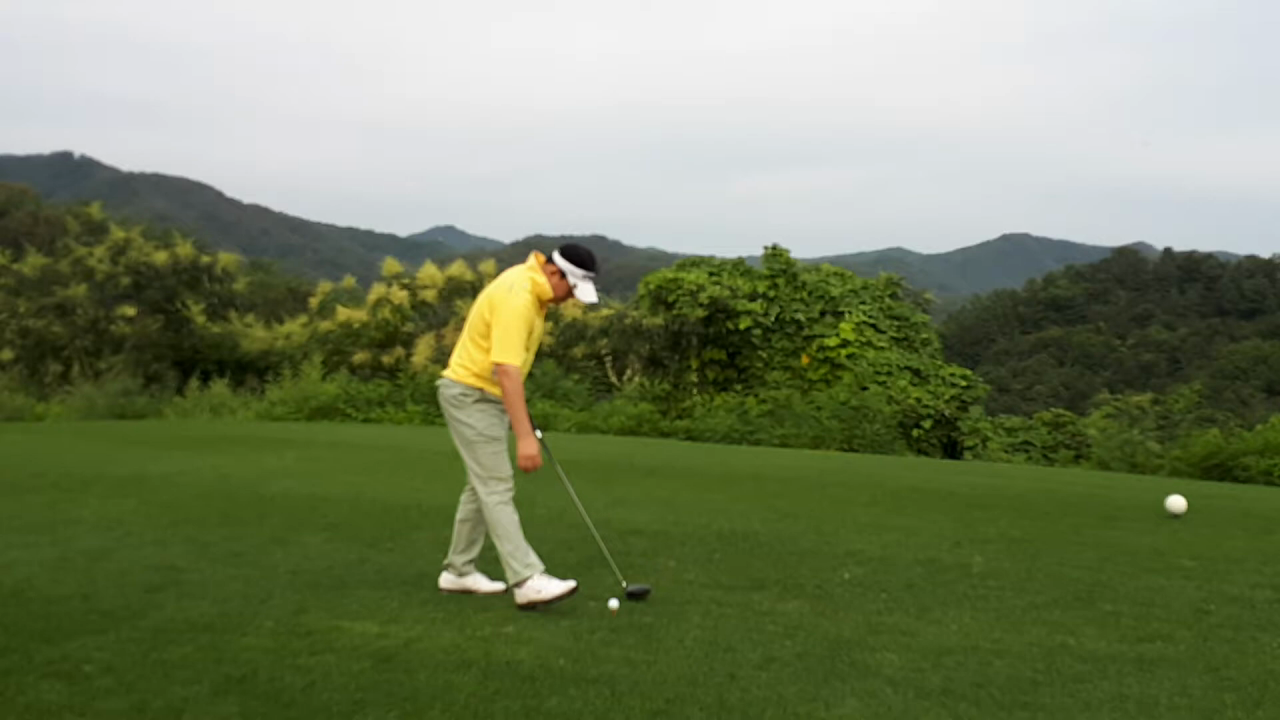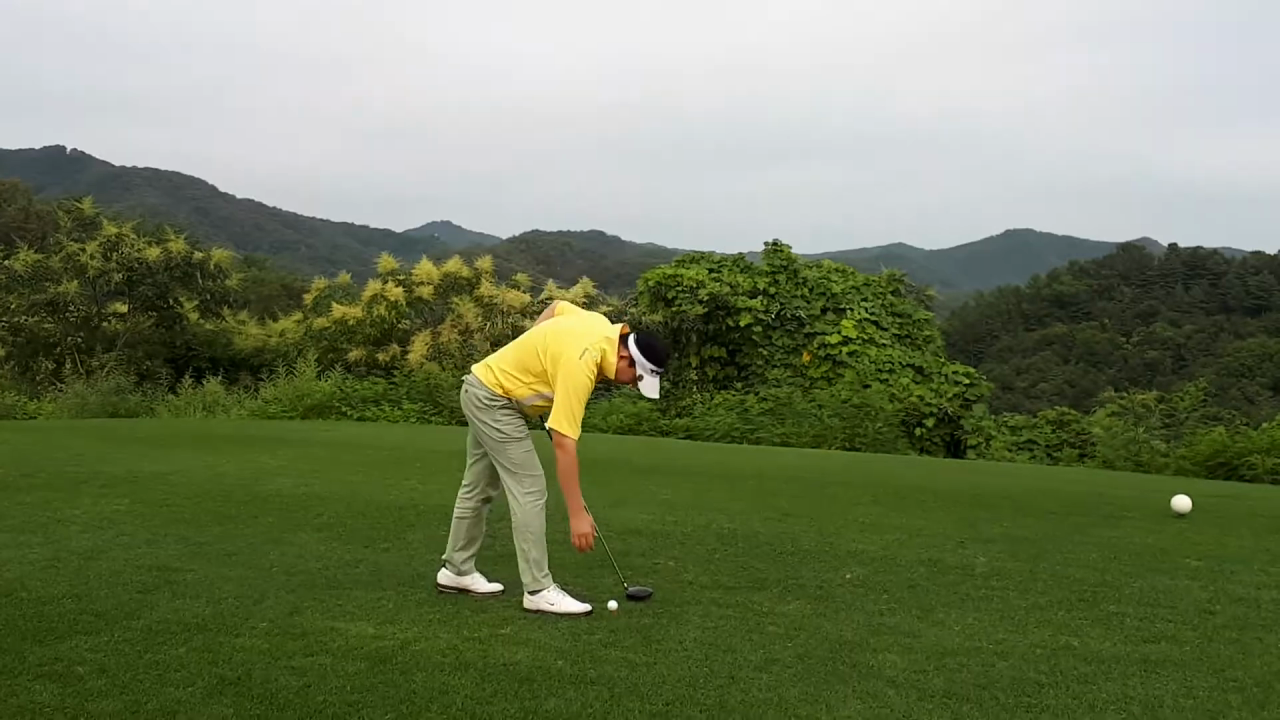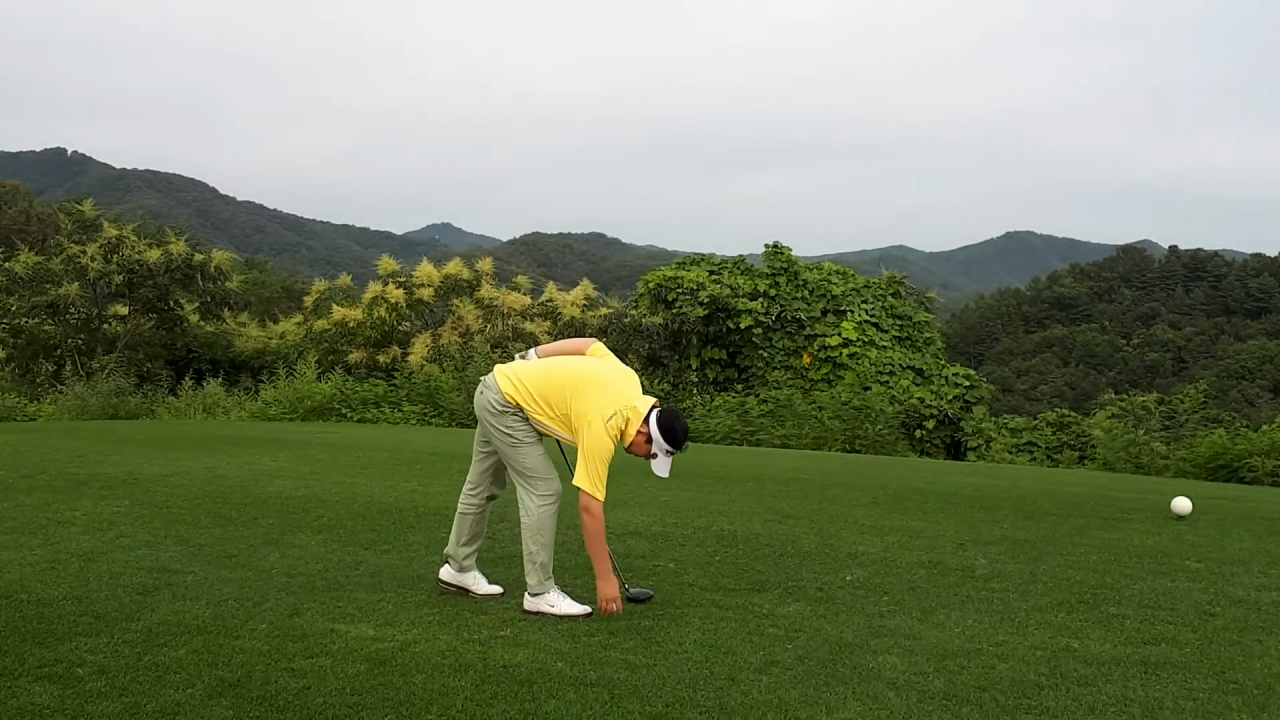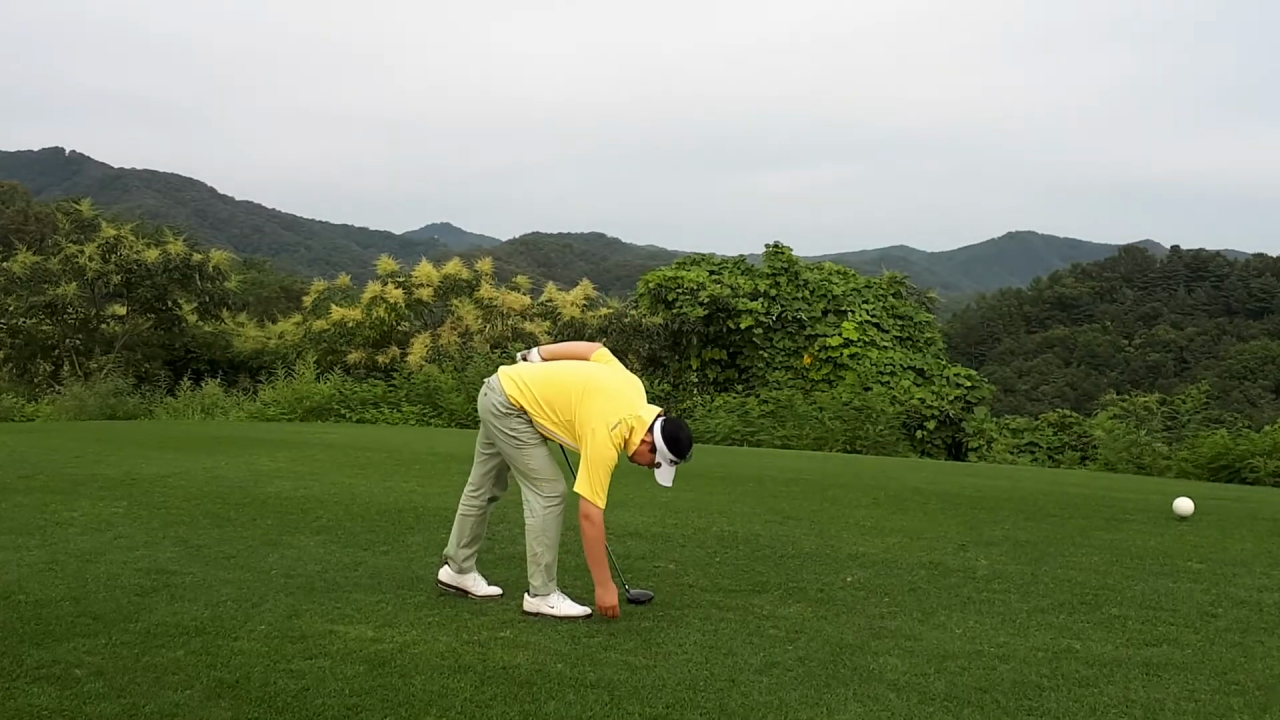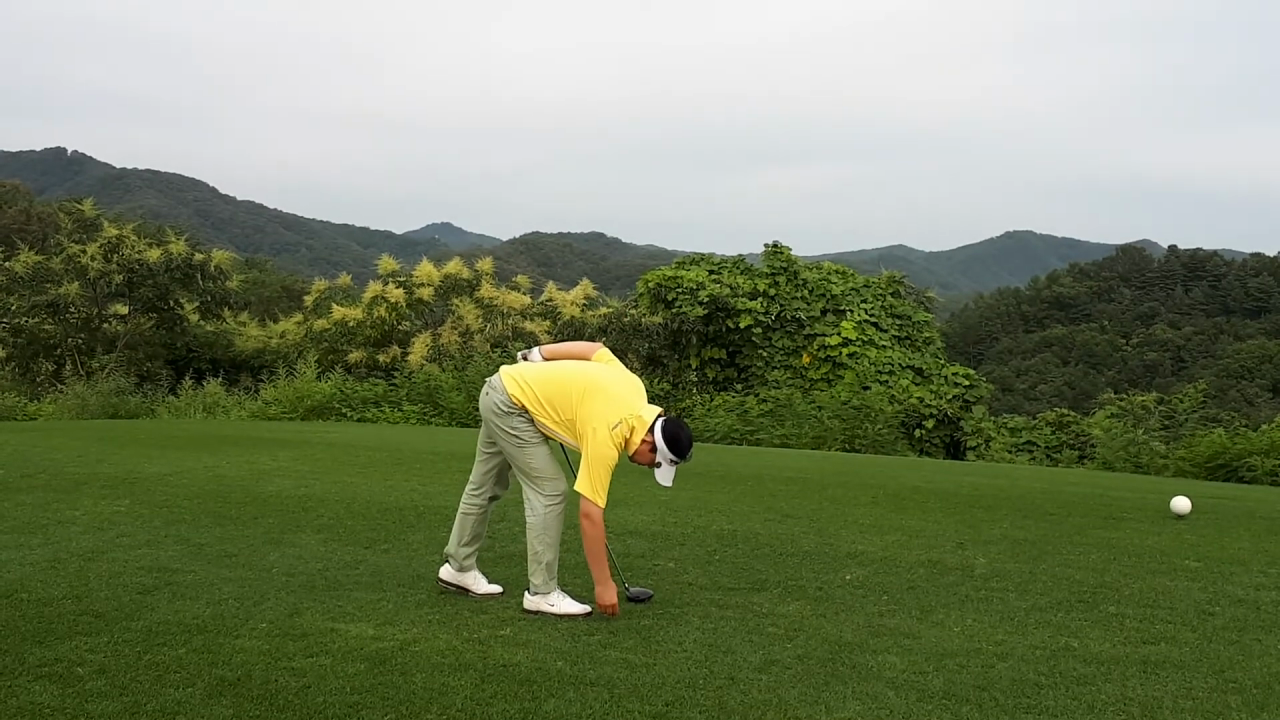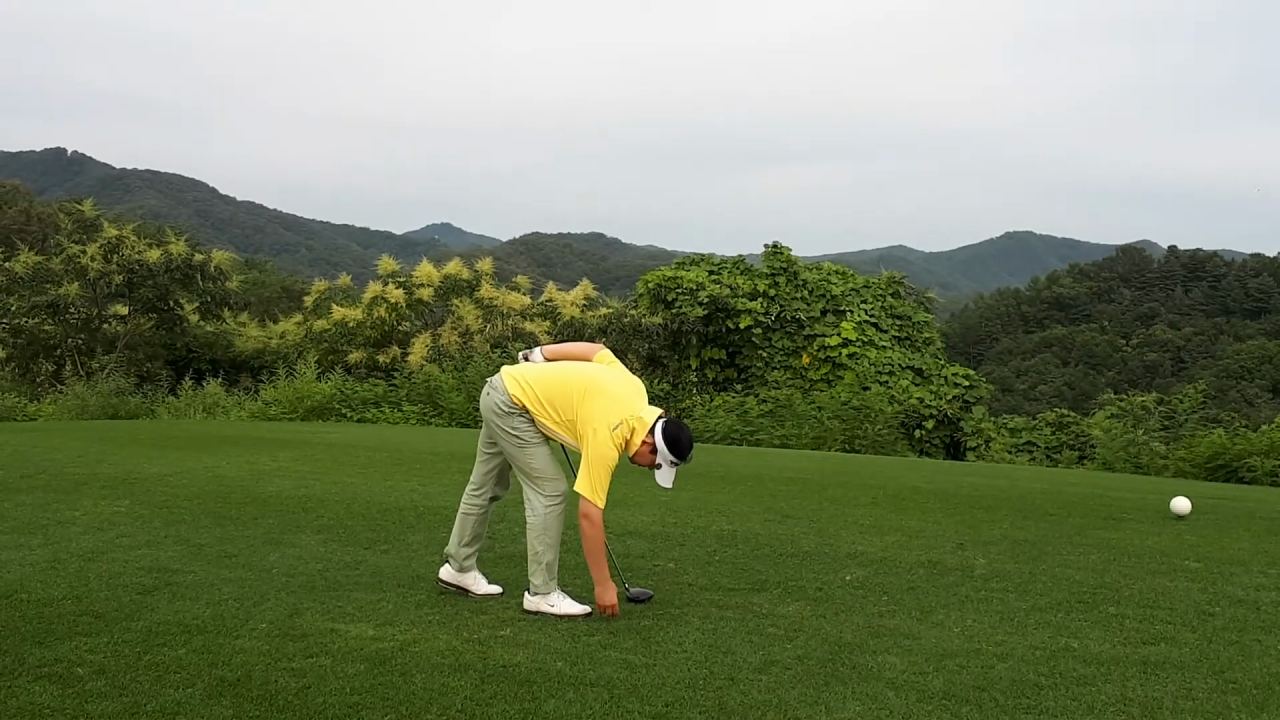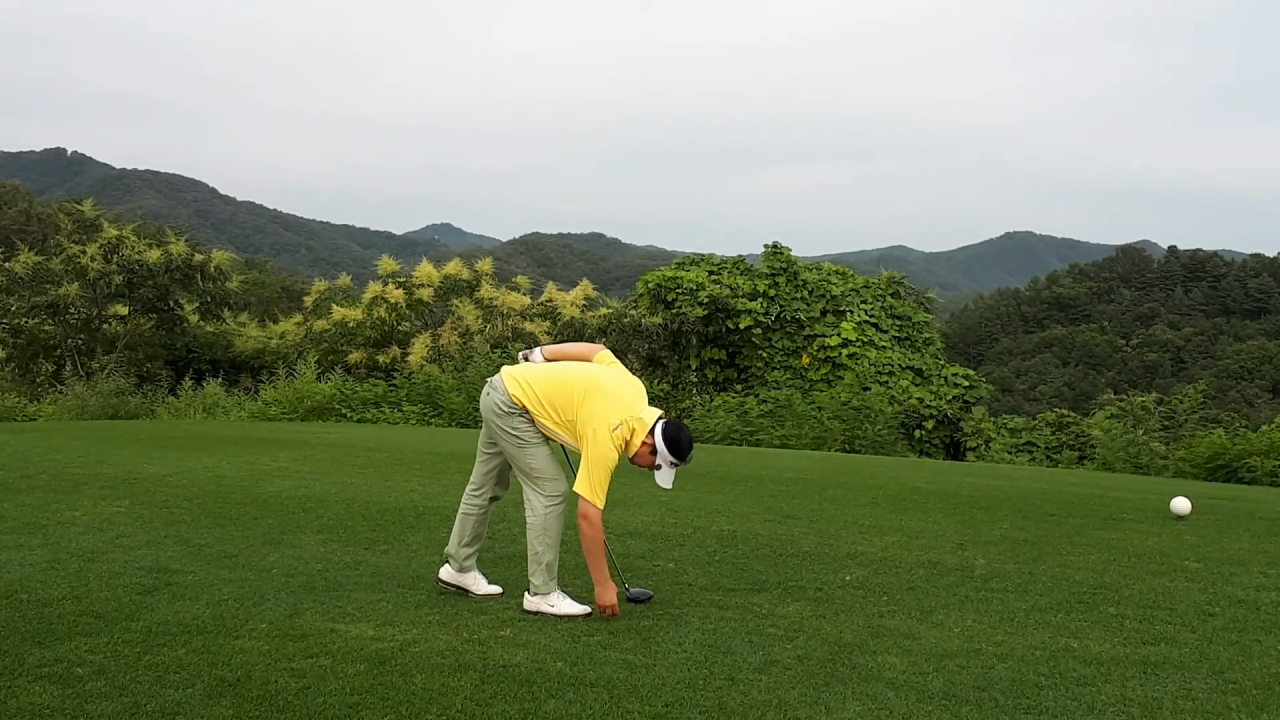
dt=0.4s
person 1, frame 1
left shoulder: (528, 279)
right shoulder: (518, 297)
right elbow: (507, 372)
right wrist: (525, 436)
left hip: (486, 395)
right hip: (469, 394)
left knee: (483, 487)
right knee: (496, 488)
left ankle: (458, 572)
right ankle: (527, 580)
person 1, frame 2
left shoulder: (604, 329)
right shoulder: (580, 366)
left elbow: (556, 309)
right elbow: (564, 445)
right wrist: (578, 515)
left hip: (485, 388)
right hip: (493, 397)
left knee: (481, 486)
right knee: (530, 488)
left ankle: (457, 570)
right ankle: (538, 590)
person 1, frame 3
left shoulder: (630, 384)
right shoulder: (602, 428)
left elbow: (590, 345)
right elbow: (590, 508)
left wrist: (534, 356)
right wrist: (605, 578)
left hip: (499, 388)
right hip: (505, 403)
left knee: (483, 486)
right knee: (543, 491)
left ankle: (458, 567)
right ankle: (540, 592)
person 1, frame 4
left shoulder: (633, 389)
right shoulder: (606, 436)
left elbow: (595, 349)
right elbow: (590, 515)
left wrist: (535, 356)
right wrist: (604, 586)
left hip: (503, 388)
right hip: (509, 405)
left knee: (485, 488)
right knee: (548, 493)
left ankle: (458, 569)
right ankle: (542, 594)
person 1, frame 5
left shoulder: (635, 390)
right shoulder: (607, 437)
left elbow: (596, 349)
right elbow: (590, 514)
left wrist: (536, 355)
right wrist: (604, 584)
left hip: (503, 389)
right hip: (510, 404)
left knee: (487, 486)
right knee: (549, 493)
left ankle: (459, 567)
right ankle: (542, 592)
person 1, frame 6
left shoulder: (635, 392)
right shoulder: (607, 437)
left elbow: (597, 350)
right elbow: (589, 515)
left wrist: (538, 355)
right wrist: (603, 585)
left hip: (506, 388)
right hip: (512, 404)
left knee: (487, 487)
right knee: (550, 493)
left ankle: (459, 567)
right ankle: (542, 593)
person 1, frame 7
left shoulder: (635, 392)
right shoulder: (607, 439)
left elbow: (598, 351)
right elbow: (588, 515)
left wrist: (539, 355)
right wrist: (603, 585)
left hip: (506, 387)
right hip: (511, 404)
left knee: (486, 487)
right knee: (550, 493)
left ankle: (458, 568)
right ankle: (542, 593)
